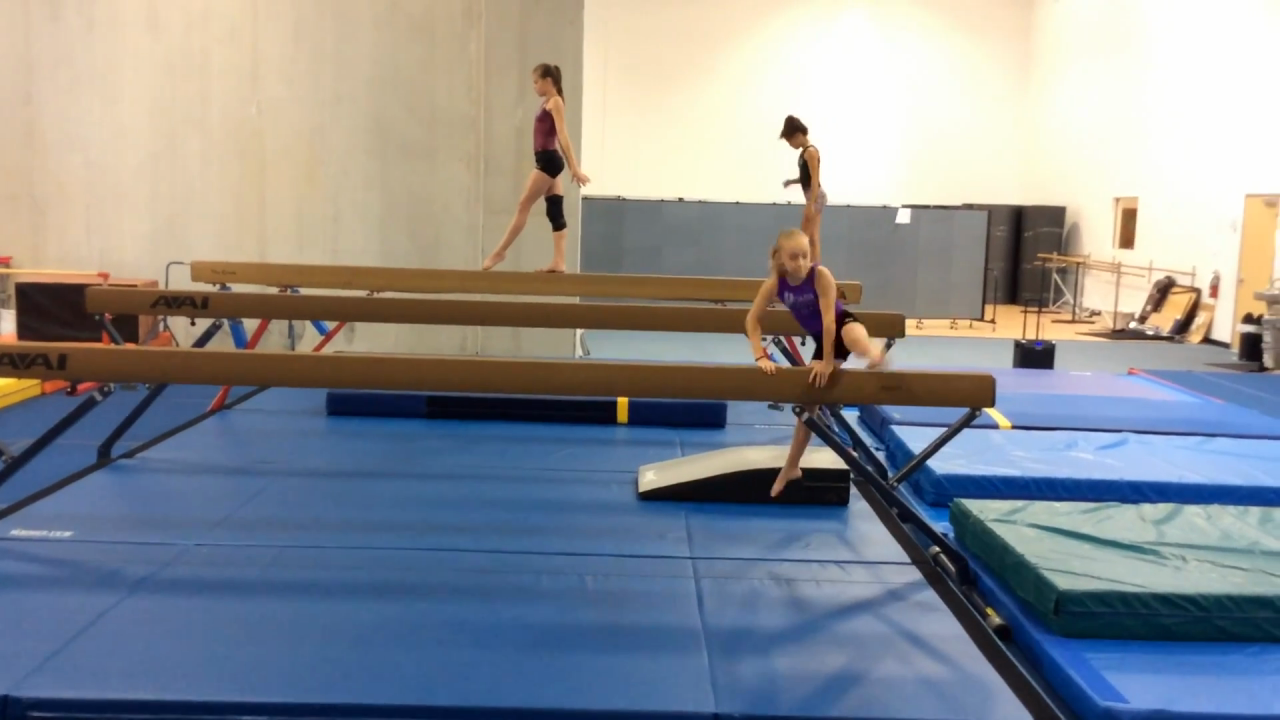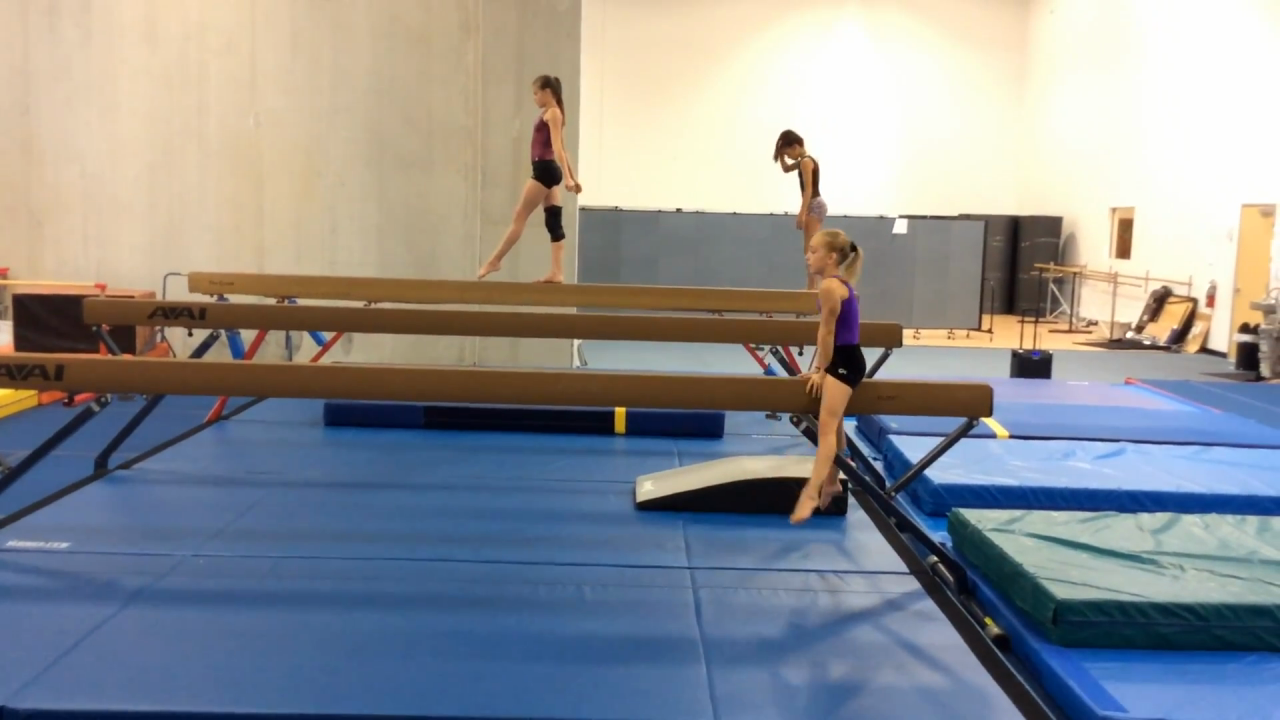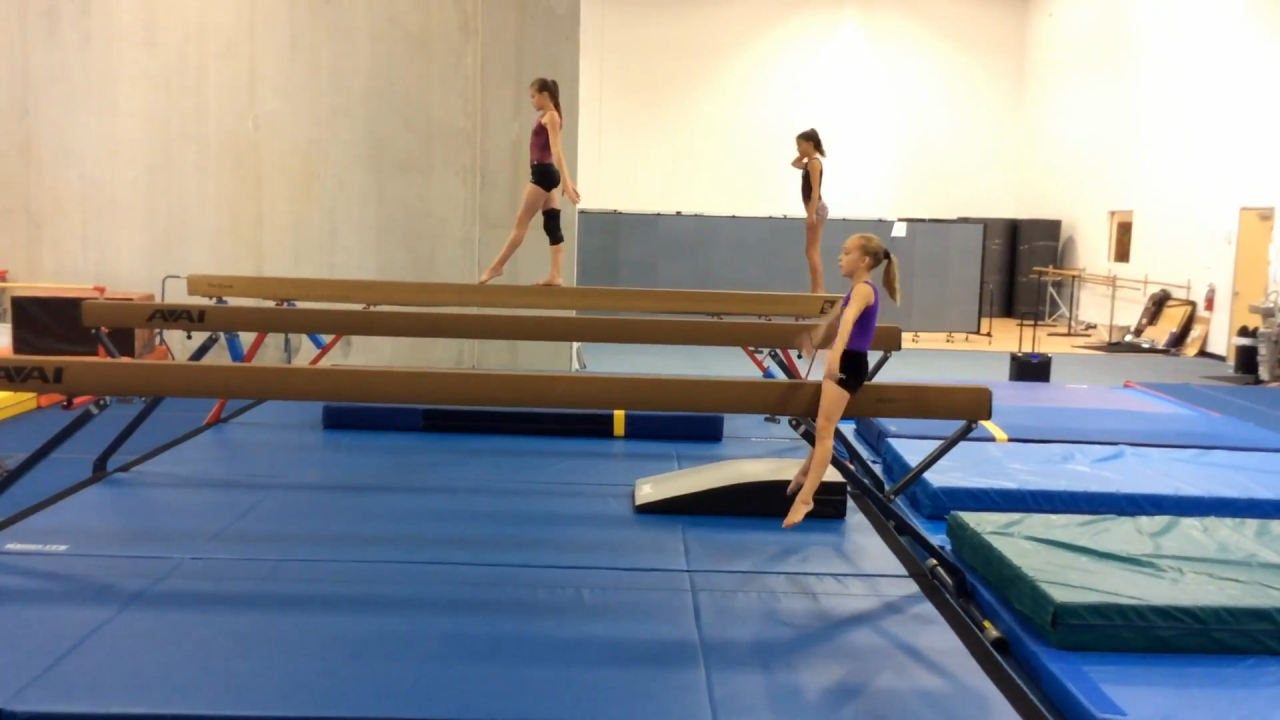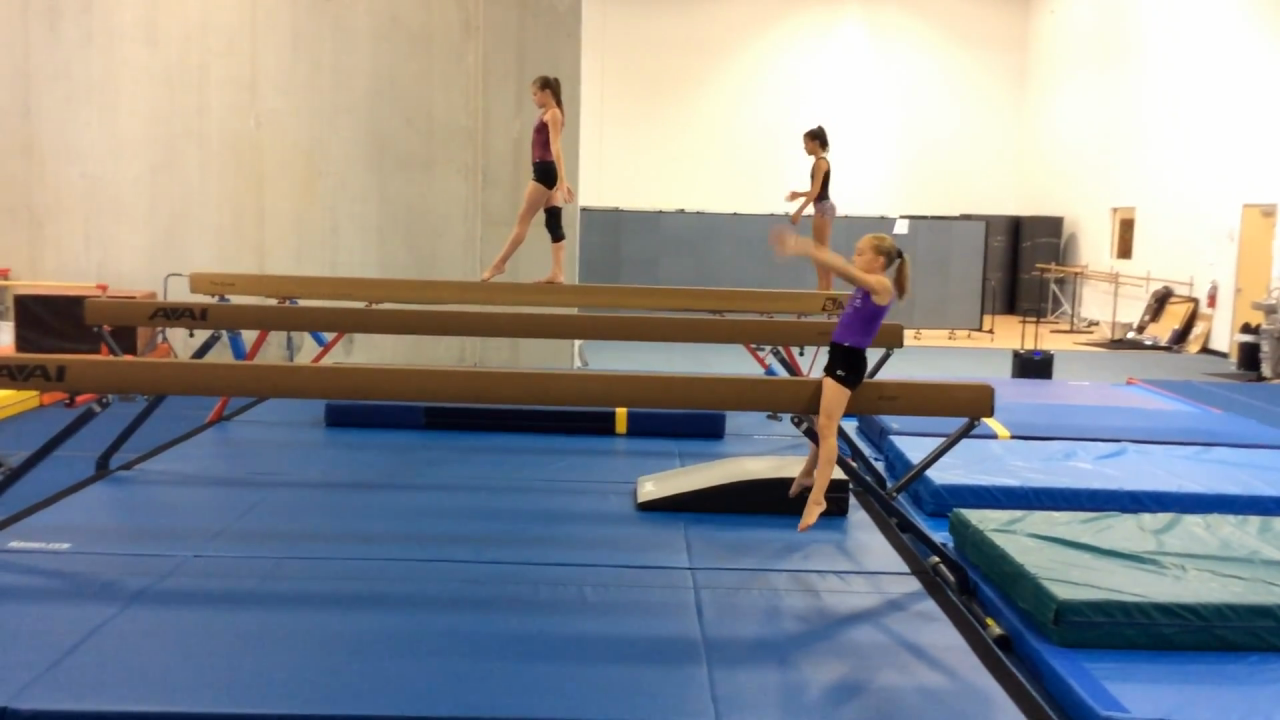
dt=0.7s
person 1, frame 1
left shoulder: (820, 275)
right shoulder: (775, 283)
left elbow: (828, 318)
right elbow: (752, 320)
left wrist: (827, 360)
right wrist: (761, 357)
left hip: (842, 327)
right hip: (823, 341)
left knee: (852, 332)
right knee: (809, 407)
left ankle: (875, 355)
right ankle: (791, 467)
person 1, frame 2
left shoulder: (830, 286)
right shoulder: (832, 284)
left elbow: (827, 332)
left wrist: (820, 371)
right wrist: (818, 368)
left hip: (846, 360)
right hip: (838, 360)
left knee: (826, 424)
right knee: (833, 423)
left ankle: (811, 492)
right ankle: (830, 481)
person 1, frame 3
left shoulder: (864, 290)
right shoulder: (855, 290)
left elbow: (847, 323)
right elbow: (835, 318)
left wrist: (834, 355)
right wrist: (816, 336)
left hip: (850, 363)
right hip: (842, 362)
left knee: (824, 428)
right knee: (824, 427)
left ankle: (805, 497)
right ankle: (806, 473)
person 1, frame 4
left shoulder: (881, 284)
right shoulder: (862, 285)
left elbow: (842, 267)
right elbow: (835, 265)
left wrist: (803, 247)
right wrist: (803, 244)
left hip: (850, 361)
right hip: (840, 357)
left knee: (827, 427)
right knee: (824, 424)
left ankle: (817, 498)
right ankle: (807, 474)
person 2, frame 1
left shoulder: (555, 102)
right shoulder: (548, 103)
left elbow: (563, 136)
left wrist: (575, 168)
right wrist: (572, 167)
left hip: (548, 160)
right hip: (548, 160)
left knee: (523, 205)
right knee: (554, 212)
left ankle: (499, 252)
right ankle: (558, 261)
person 2, frame 2
left shoulder: (553, 113)
right shoulder: (548, 114)
left elbow: (557, 147)
right elbow: (561, 148)
left wrist: (567, 177)
right wrist: (572, 176)
left hip: (545, 169)
right hip: (546, 170)
left knee: (519, 217)
right knee: (553, 222)
left ankle: (494, 261)
right ankle: (556, 272)
person 2, frame 3
left shoulder: (551, 116)
right shoulder: (545, 117)
left elbow: (556, 151)
left wrist: (565, 182)
right wrist: (566, 181)
left hip: (543, 173)
right hip: (544, 173)
left knee: (521, 221)
right knee: (552, 226)
left ankle: (497, 266)
right ankle: (555, 275)
person 2, frame 4
left shoulder: (553, 114)
right shoulder: (547, 115)
left elbow: (555, 148)
left wrist: (561, 179)
right wrist: (561, 180)
left hip: (546, 171)
right hip: (546, 172)
left knee: (523, 219)
right knee: (553, 223)
left ankle: (499, 264)
right ankle: (557, 273)
